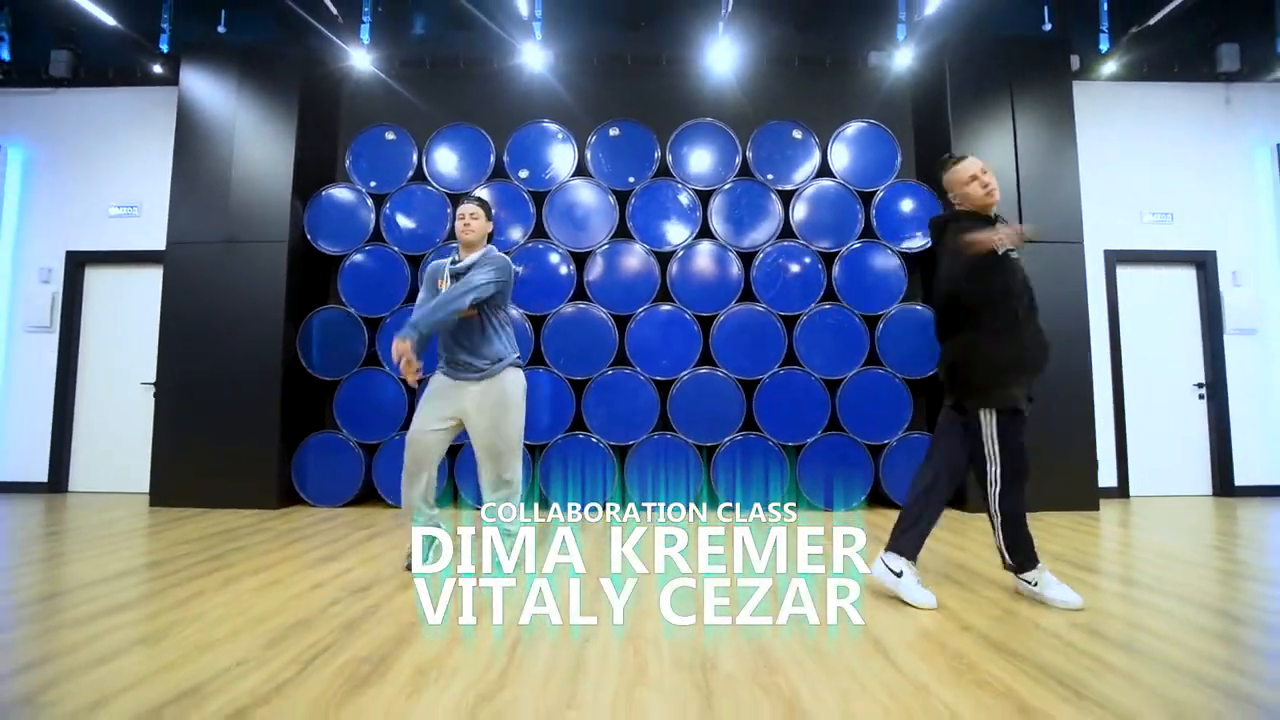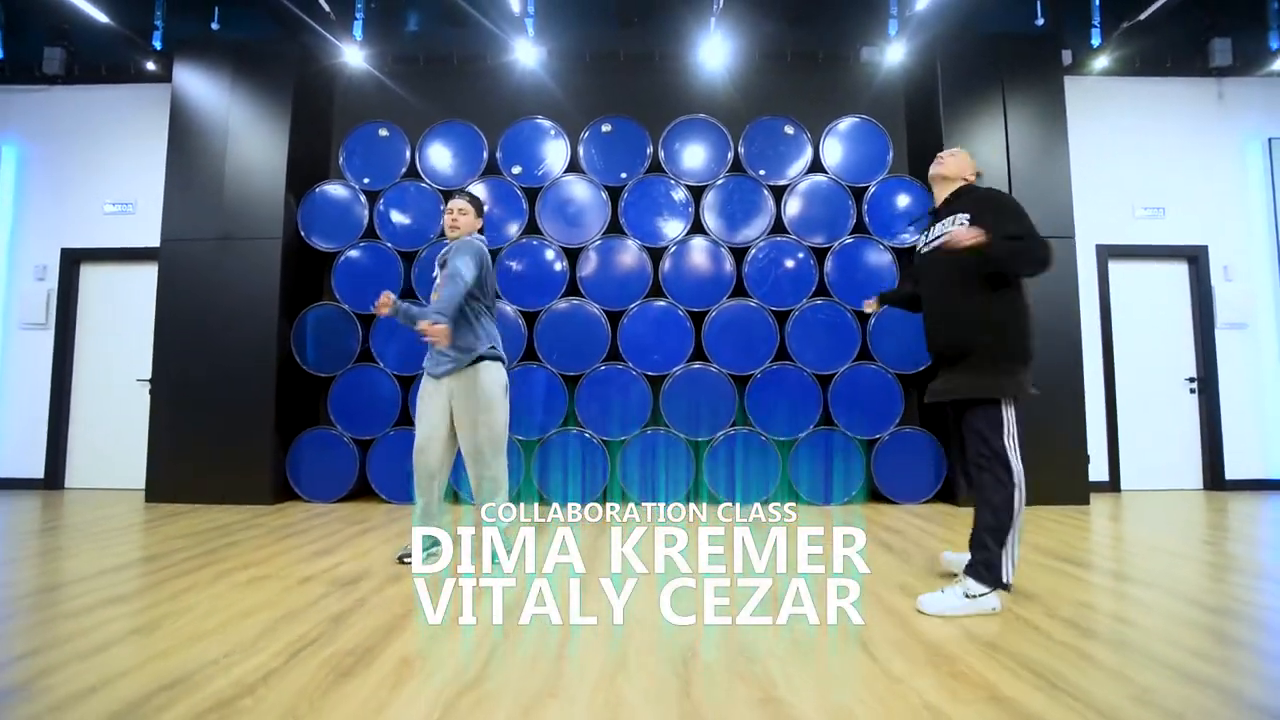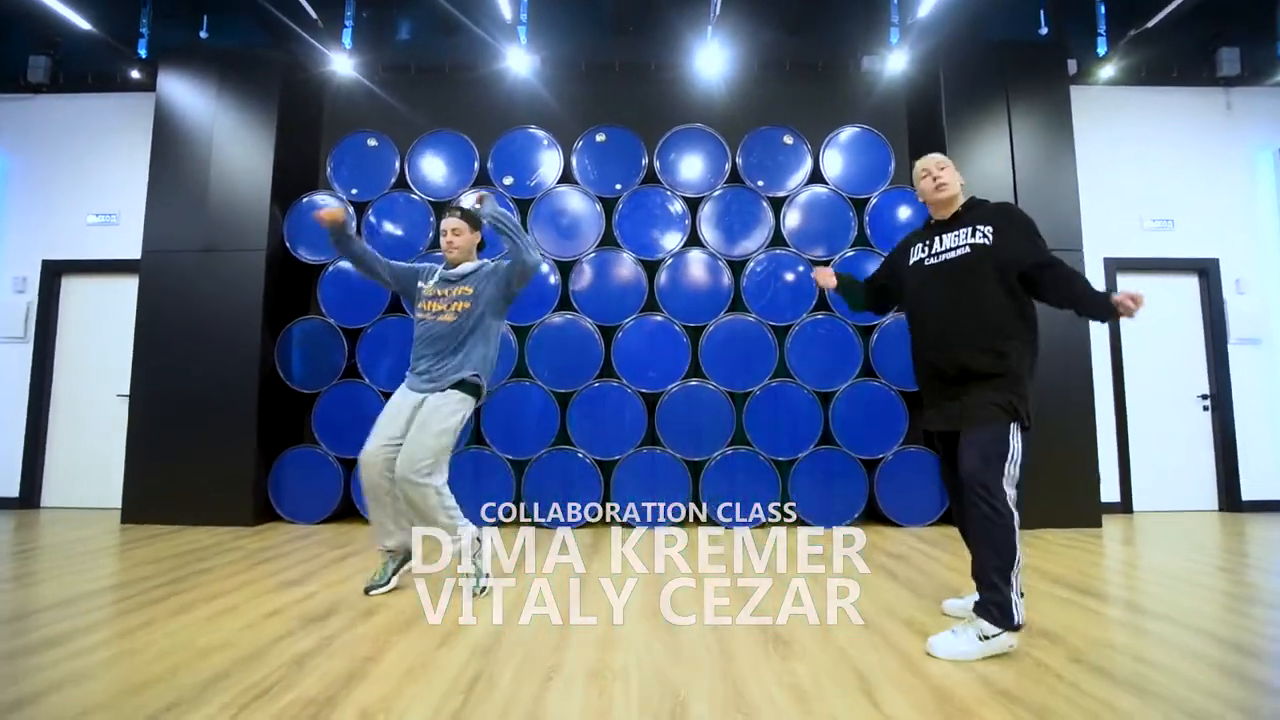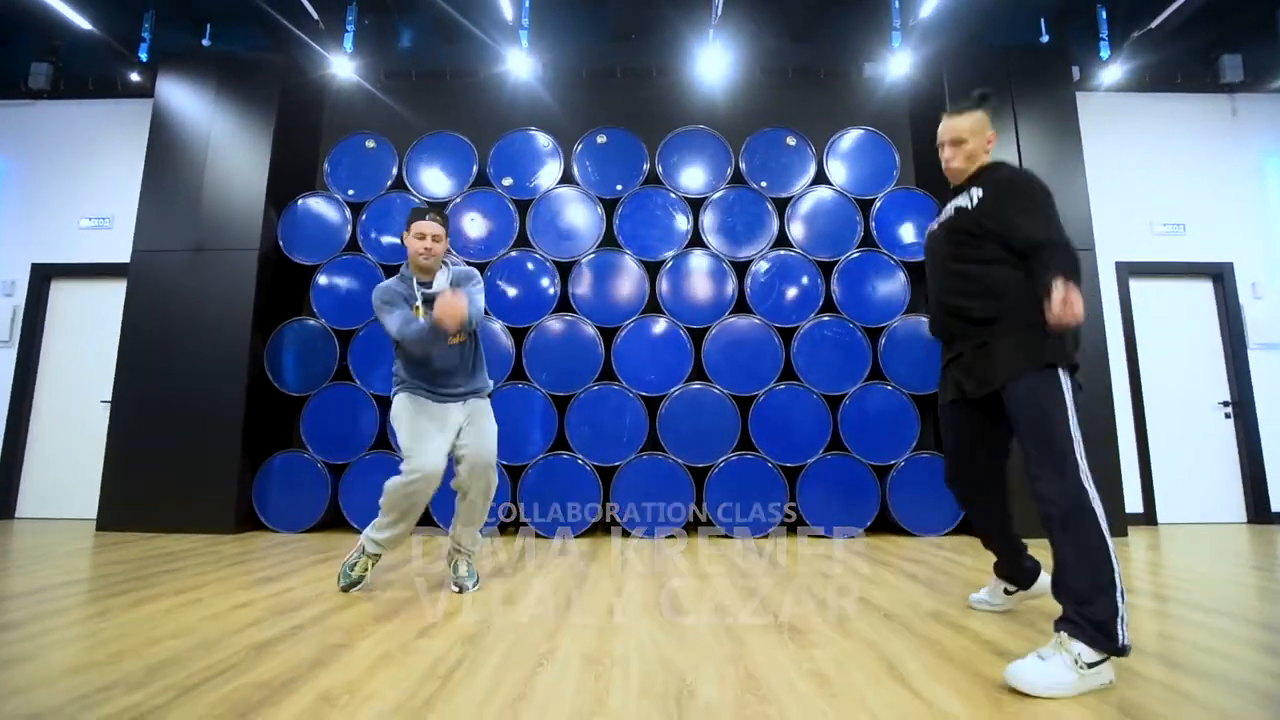
dt=0.5s
person 1, frame 1
left shoulder: (983, 231)
right shoulder: (964, 236)
right elbow: (954, 294)
right wrist: (979, 251)
left hip: (975, 369)
right hip: (987, 372)
left knee: (944, 466)
right knee: (1005, 470)
left ankle: (899, 560)
right ankle: (1025, 570)
person 1, frame 2
left shoulder: (990, 205)
right shoulder: (933, 229)
left elbow: (1034, 256)
left wrist: (985, 245)
right wrist: (887, 299)
left hip: (990, 356)
right hip: (960, 360)
left knee: (993, 460)
right knee: (983, 457)
left ankle: (984, 582)
right ankle: (991, 557)
person 1, frame 3
left shoulder: (1003, 220)
right shoulder: (911, 247)
left elbow: (1050, 277)
right elbow: (875, 295)
left wrist: (1104, 305)
right wrist: (841, 284)
left hip: (997, 382)
right hip: (943, 390)
left knee: (986, 484)
right knee: (964, 491)
left ankle: (996, 619)
right ankle: (997, 592)
person 1, frame 4
left shoulder: (1012, 184)
right shoulder: (954, 207)
left elbow: (1048, 243)
left wrist: (1060, 282)
right wrist: (939, 224)
left hip: (1023, 348)
right hip: (967, 359)
left knee: (1058, 476)
right knee: (969, 478)
left ankle: (1091, 640)
right ankle: (1020, 574)
person 2, frame 1
left shoulder: (497, 264)
right shoulder: (435, 270)
left elbow: (461, 300)
right elbow: (423, 313)
left wrist: (411, 337)
right wrist: (411, 358)
left hip: (497, 377)
right hip: (449, 378)
left knee: (498, 462)
right knee: (420, 446)
right ankle: (426, 534)
person 2, frame 2
left shoulder: (470, 249)
right shoulder: (446, 262)
left elbow: (457, 283)
left wrist: (439, 317)
right wrist: (401, 311)
left hip: (479, 369)
right hip: (437, 373)
left knee: (485, 457)
right knee: (428, 455)
right ankle: (428, 537)
person 2, frame 3
left shoulder: (494, 278)
right shoulder: (423, 276)
left elbow: (528, 259)
right elbow: (377, 266)
left wrist: (491, 209)
right wrist: (341, 230)
left hip: (454, 391)
right hip: (412, 389)
left knee: (413, 470)
right knee: (372, 461)
left ankle: (466, 544)
right ankle: (397, 545)
person 2, frame 4
left shoulder: (466, 279)
right shoulder: (388, 293)
left elbow: (472, 312)
right elbow: (410, 338)
left wrist: (460, 312)
right wrist: (436, 323)
left hip: (470, 399)
right hip: (417, 398)
left knee: (480, 461)
right knee: (424, 468)
left ankle: (463, 553)
right ankle: (372, 545)
